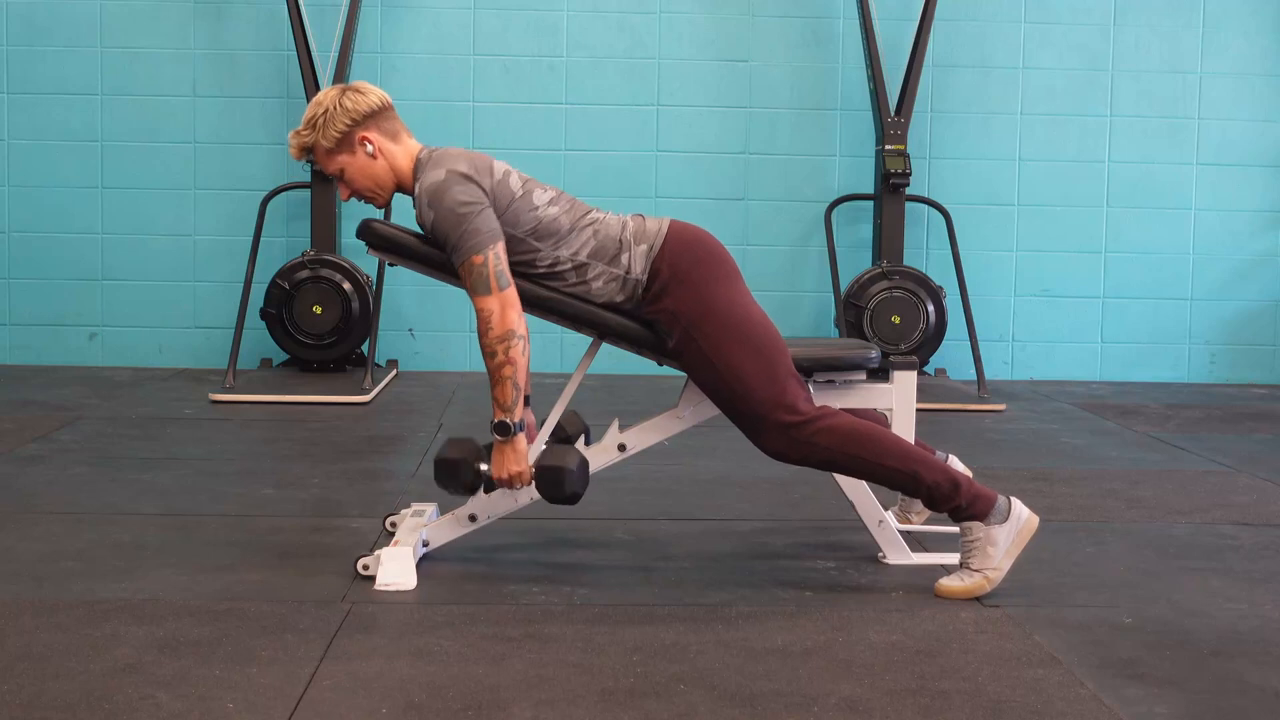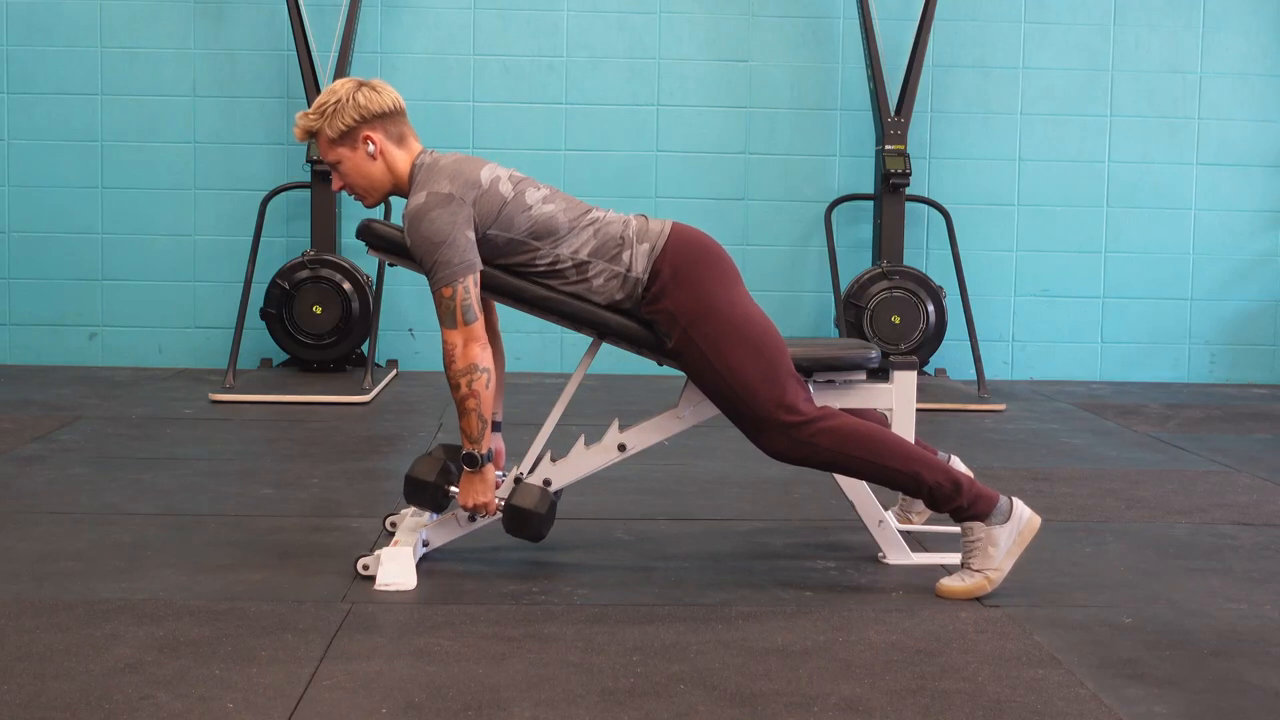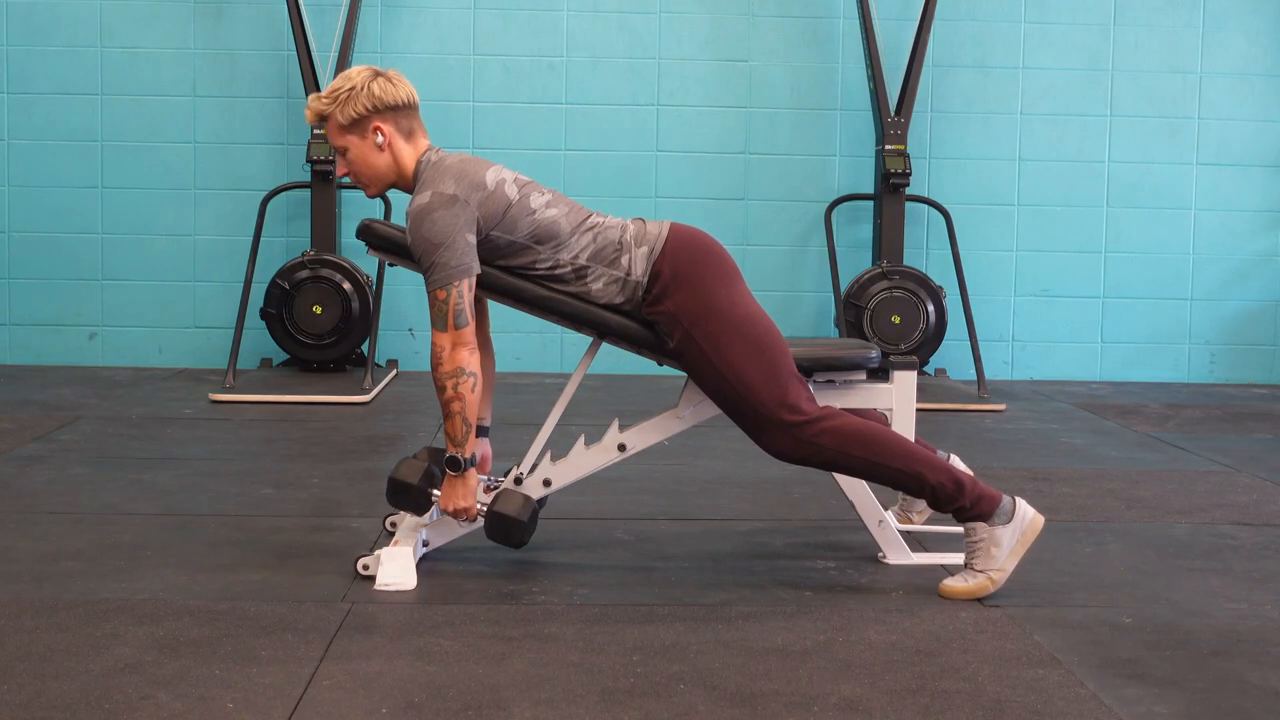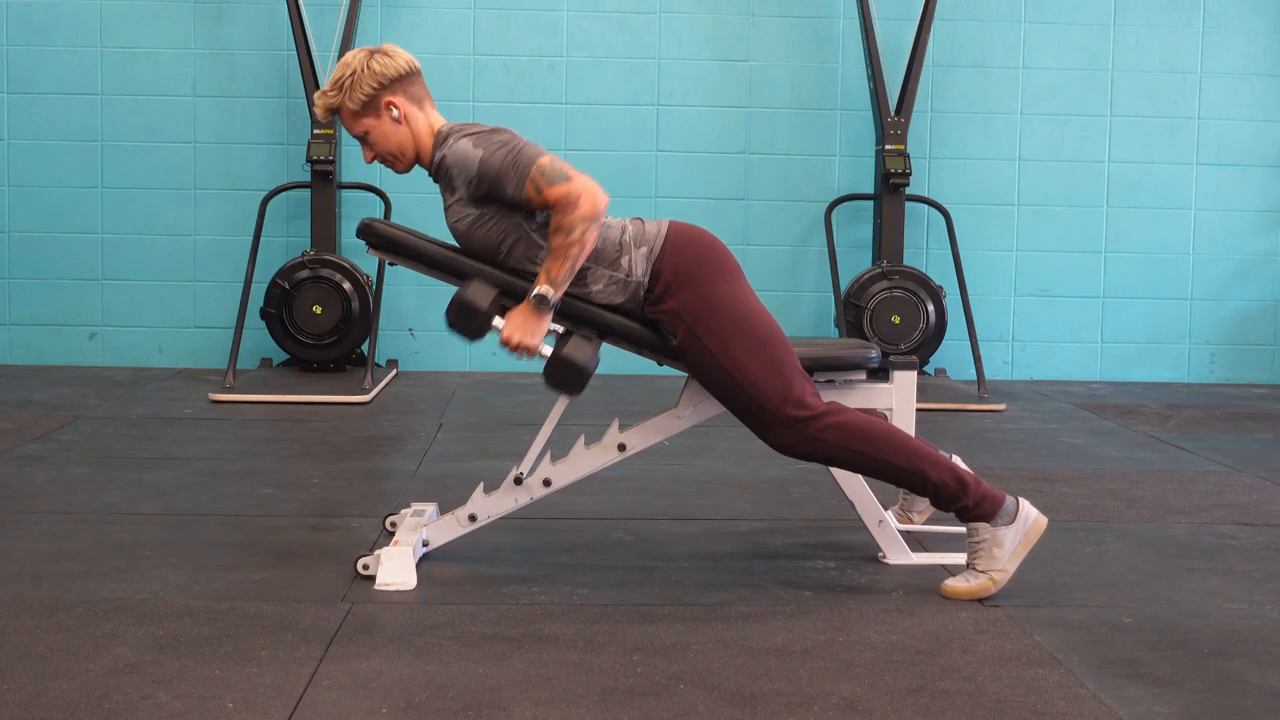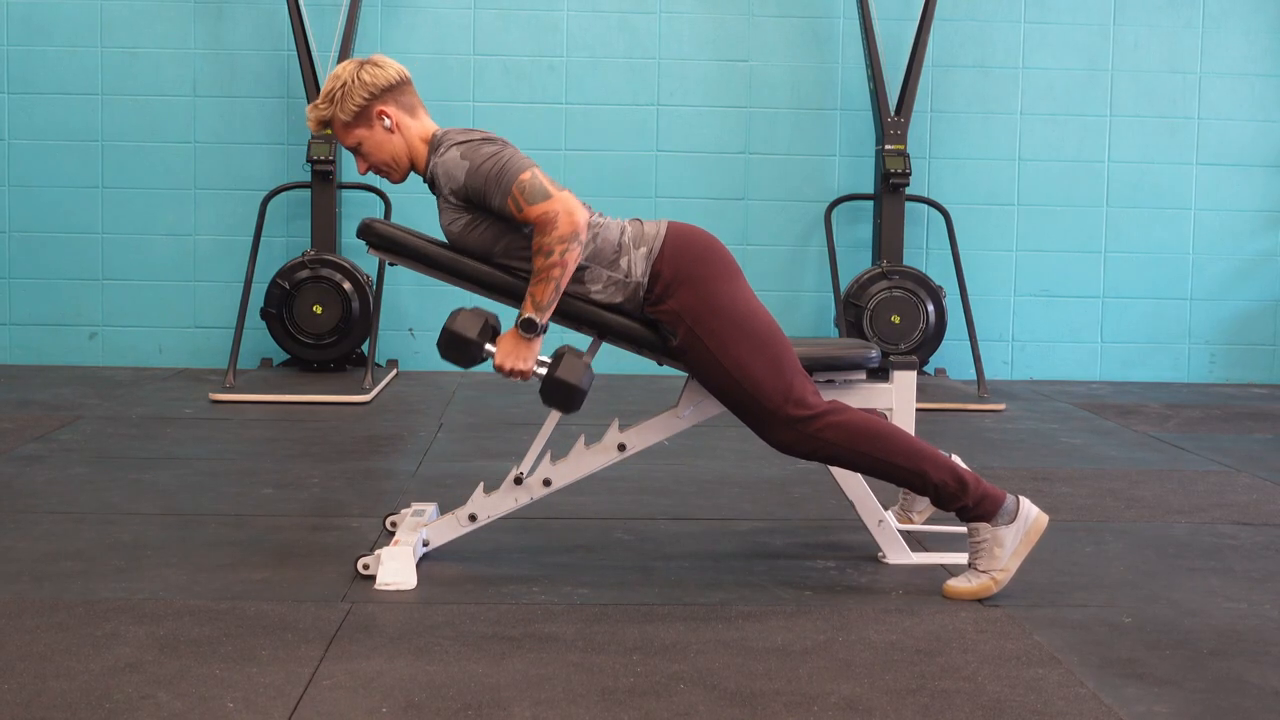
dt=1s
person 1, frame 1
left shoulder: (443, 186)
right shoulder: (445, 182)
left elbow: (503, 317)
right elbow: (502, 305)
left wrist: (506, 434)
right wrist: (519, 408)
left hip: (671, 273)
right hip: (665, 262)
left knee: (786, 422)
right knee: (777, 406)
left ankle: (988, 511)
right ankle: (928, 463)
person 1, frame 2
left shoulder: (430, 208)
right shoulder: (447, 181)
left elbow: (467, 348)
right elbow: (482, 325)
left wrist: (476, 464)
right wrist: (493, 429)
left hip: (672, 275)
right hip: (667, 260)
left knee: (787, 423)
right knee: (779, 408)
left ankle: (990, 511)
right ankle: (926, 462)
person 1, frame 3
left shoulder: (432, 208)
right shoulder: (451, 179)
left elbow: (453, 351)
right elbow: (474, 329)
left wrist: (458, 466)
right wrist: (479, 435)
left hip: (674, 277)
right hip: (669, 263)
left knee: (789, 422)
right knee: (780, 410)
left ankle: (993, 511)
right ankle: (925, 464)
person 1, frame 4
left shoulder: (471, 152)
right shoulder: (457, 165)
left elbow: (585, 199)
left wrist: (539, 305)
right wrist: (536, 307)
left hip: (673, 271)
right hip: (665, 271)
left knee: (795, 416)
right knee: (785, 410)
left ankle: (997, 512)
right ankle: (929, 468)
person 1, frame 5
left shoulder: (459, 158)
right shoulder: (453, 167)
left elbow: (565, 222)
left wrist: (526, 331)
left hip: (674, 273)
right hip: (667, 269)
left knee: (795, 416)
right knee: (785, 411)
left ankle: (997, 512)
right ankle: (931, 474)
